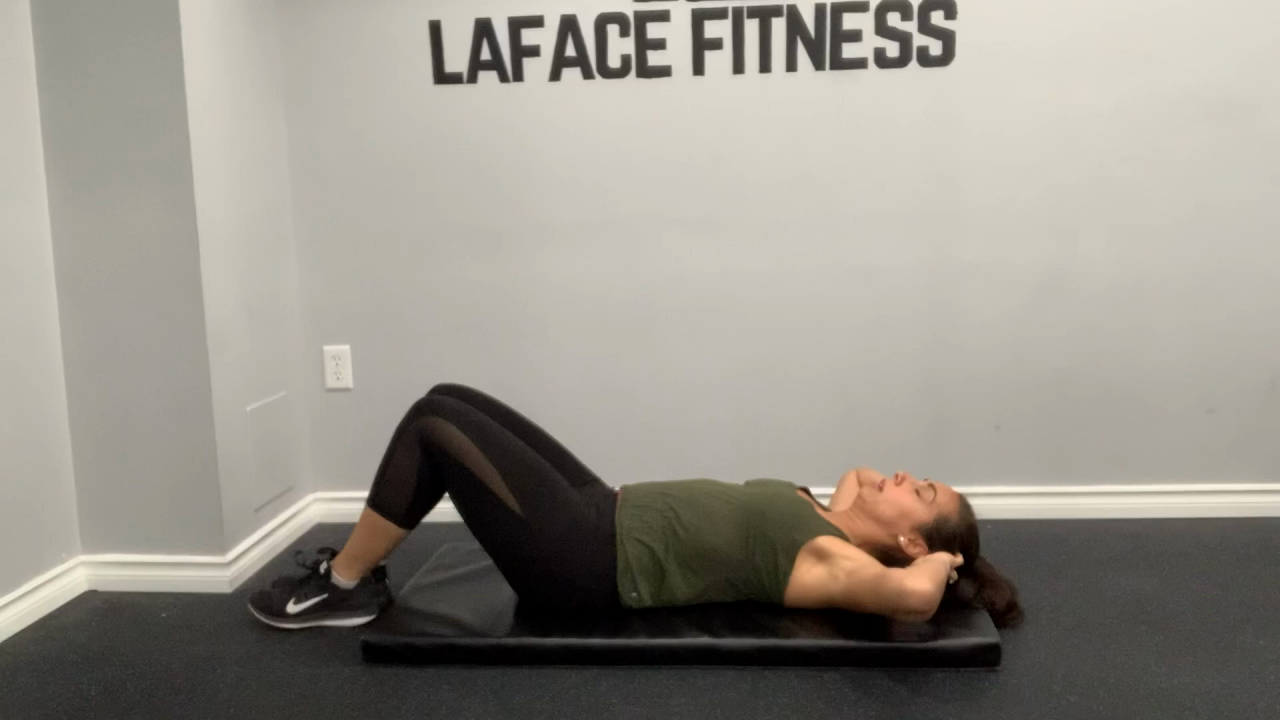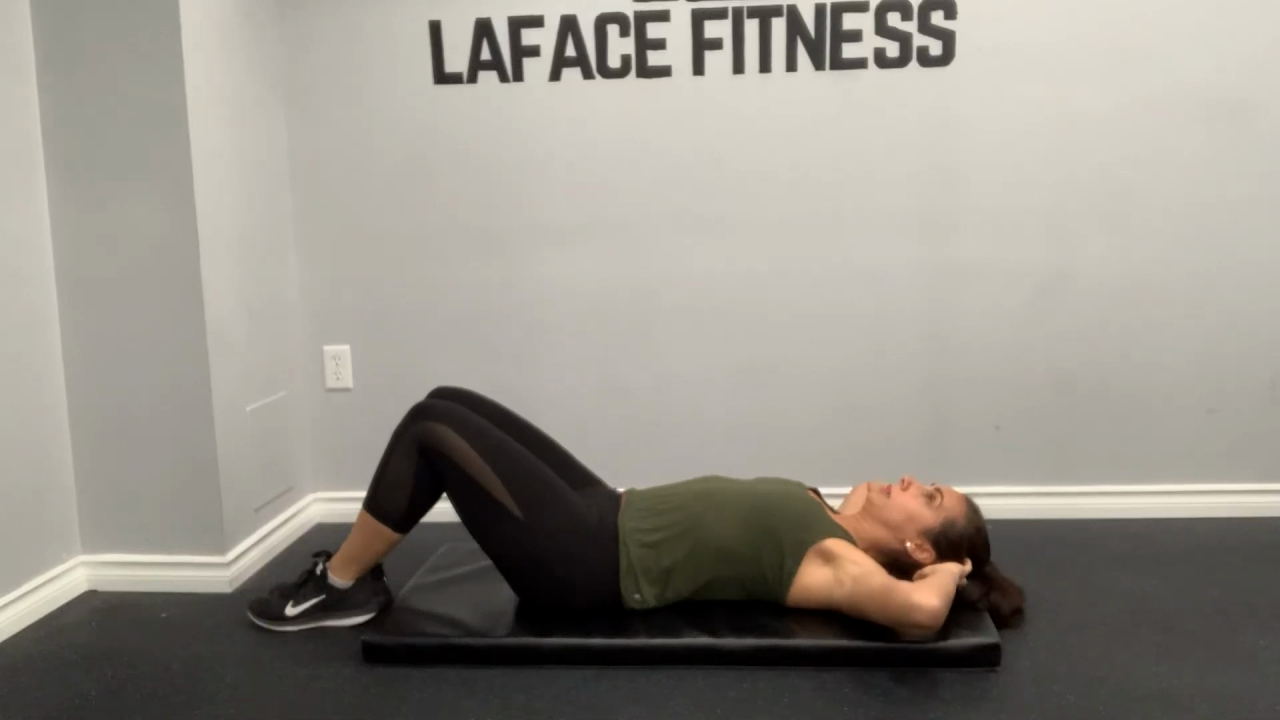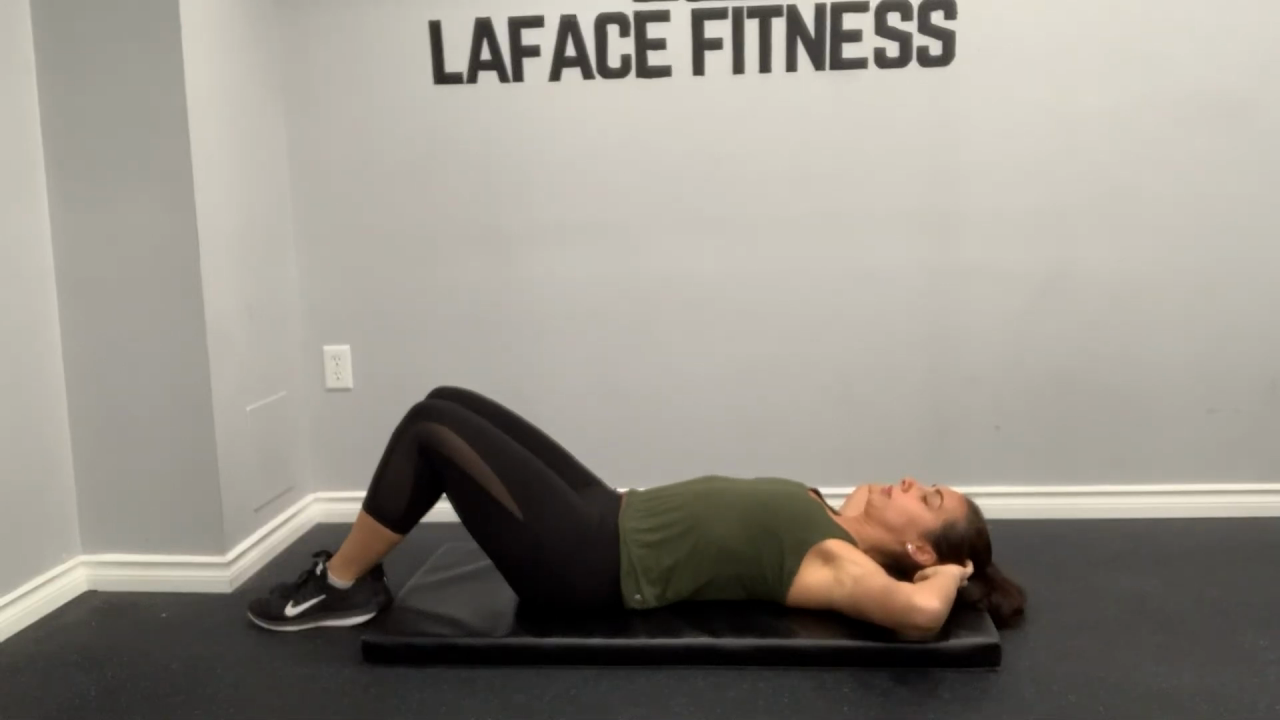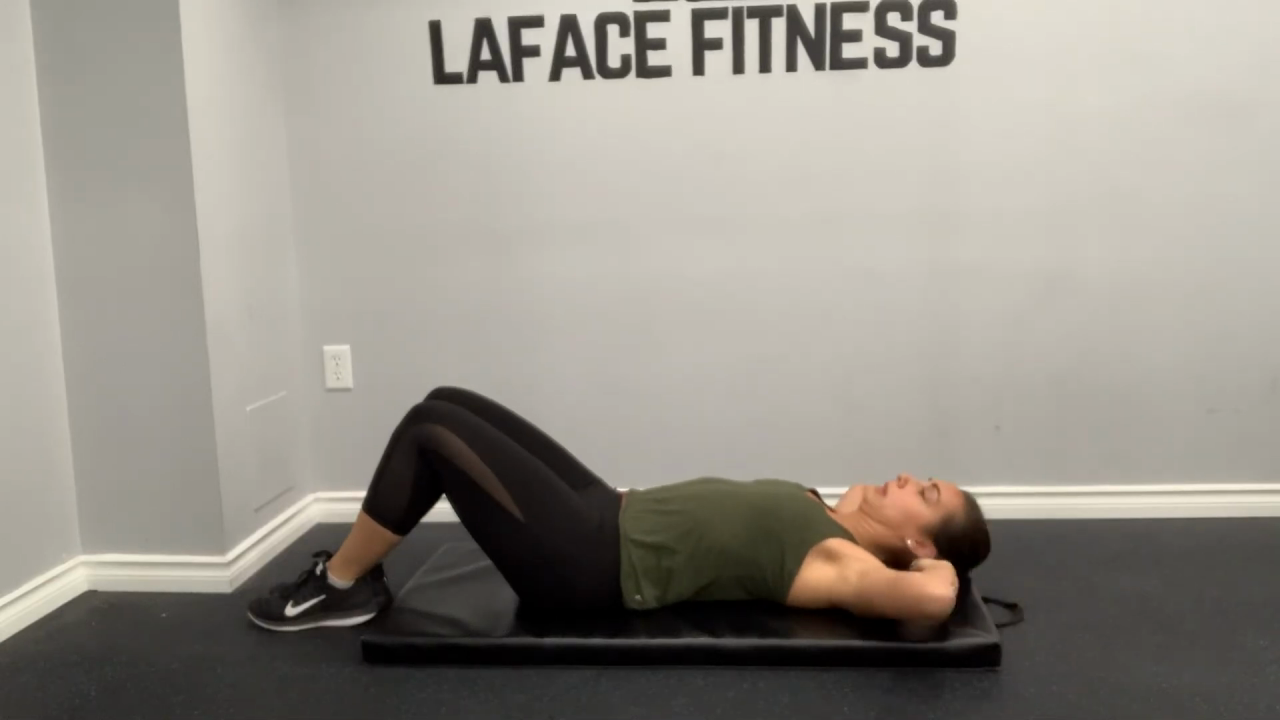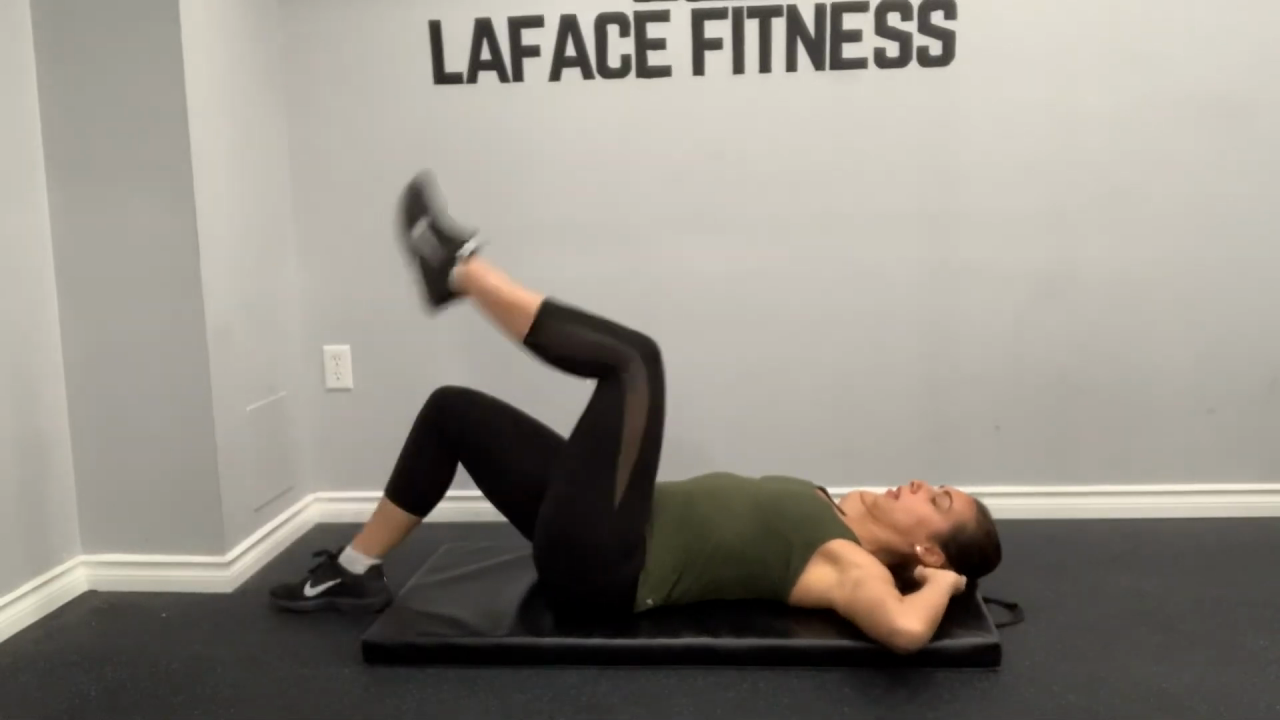
dt=1s
person 1, frame 1
left shoulder: (831, 563)
right shoulder: (826, 527)
left elbow: (914, 595)
left wrist: (942, 565)
right wrist: (856, 491)
left hip: (584, 563)
right hip: (603, 519)
left knee: (432, 425)
right knee: (449, 402)
left ankle: (341, 587)
right ankle: (356, 568)
person 1, frame 2
left shoulder: (838, 565)
right shoulder: (830, 527)
left elbow: (921, 611)
left wrist: (949, 574)
right wrist: (876, 511)
left hip: (585, 565)
right hip: (606, 519)
left knee: (431, 430)
right knee: (448, 404)
left ankle: (340, 586)
right ankle: (357, 572)
person 1, frame 3
left shoulder: (838, 567)
right shoulder: (830, 526)
left elbow: (919, 612)
left wrist: (949, 576)
left hip: (585, 565)
right hip: (607, 519)
left knee: (430, 430)
right knee: (449, 404)
left ankle: (339, 587)
right ankle: (357, 571)
person 1, frame 4
left shoulder: (845, 568)
right shoulder: (832, 526)
left elbow: (933, 600)
left wrist: (941, 571)
right wrist: (861, 503)
left hip: (588, 566)
right hip: (607, 519)
left knee: (429, 431)
right knee: (447, 404)
left ankle: (338, 587)
right ankle: (358, 572)
person 1, frame 5
left shoulder: (860, 566)
right shoulder: (843, 525)
left elbow: (906, 629)
left wrist: (944, 586)
left hip: (601, 569)
right hip: (597, 552)
left knee: (633, 358)
right knee: (453, 408)
left ankle: (459, 268)
right ankle: (355, 569)
